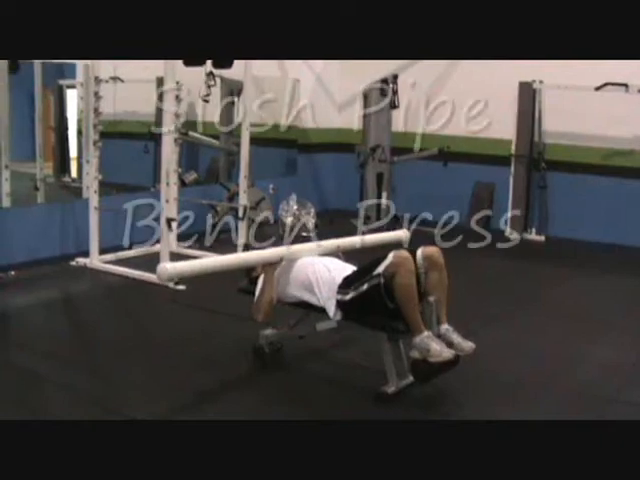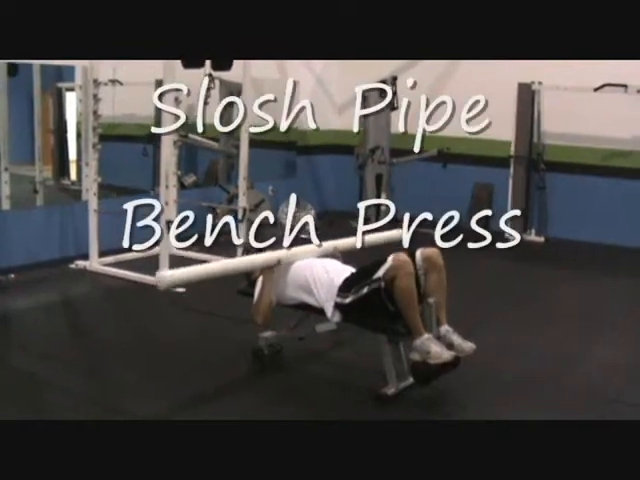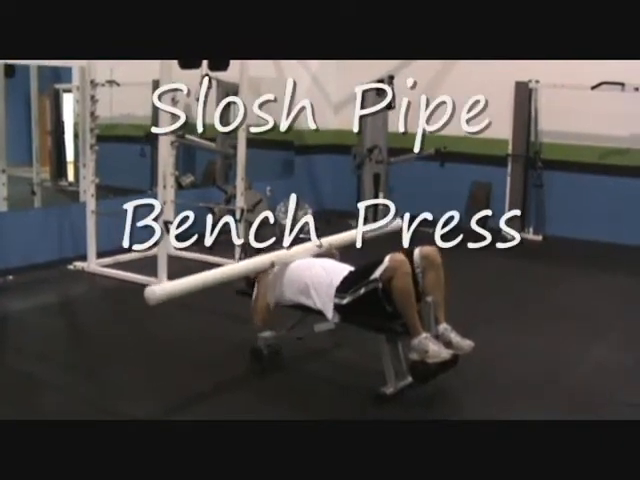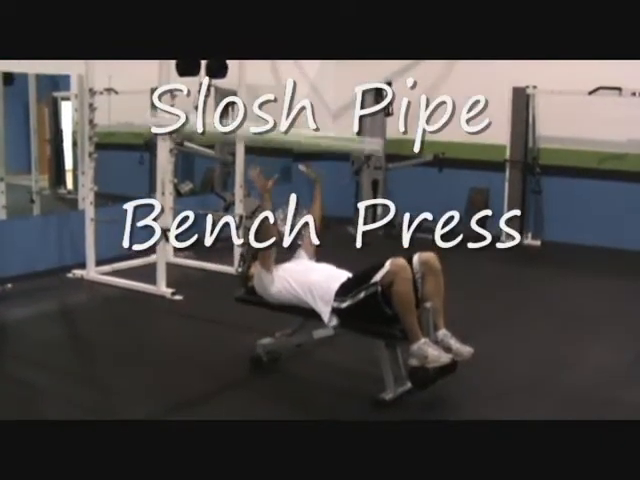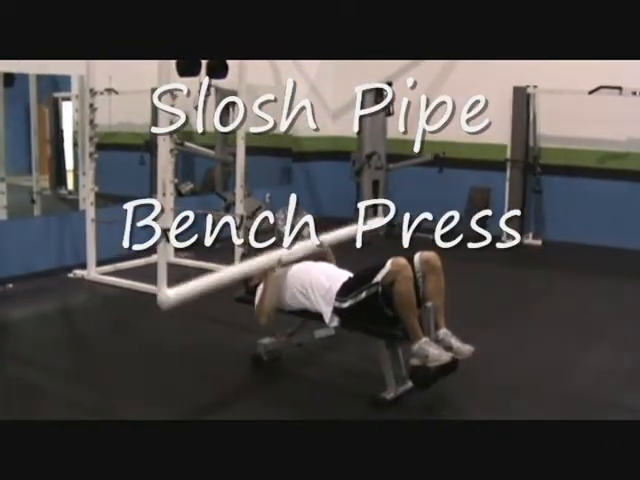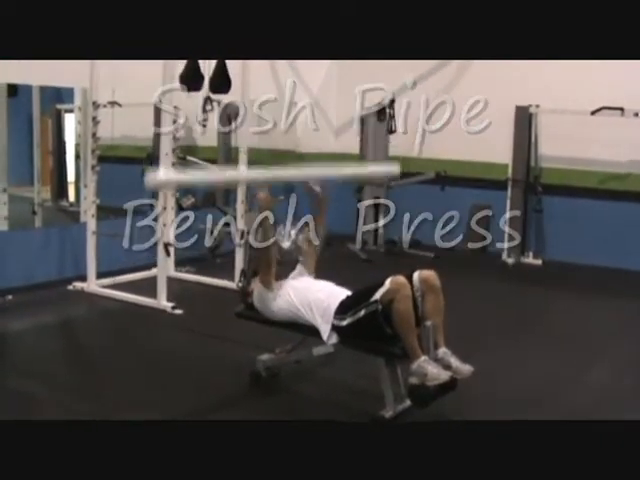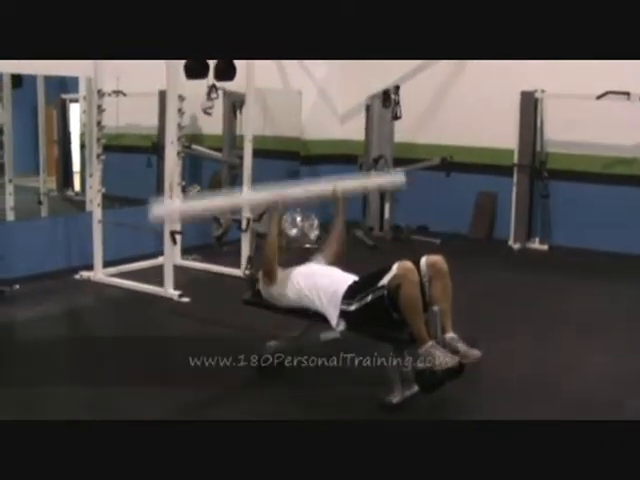
dt=0.7s
person 1, frame 1
left shoulder: (295, 262)
right shoulder: (270, 277)
right elbow: (261, 315)
right wrist: (269, 270)
left hip: (357, 284)
right hip: (344, 294)
left knee: (432, 255)
right knee: (400, 260)
left ankle: (443, 330)
right ankle: (421, 339)
person 1, frame 2
left shoulder: (291, 269)
right shoulder: (268, 281)
right elbow: (260, 328)
left wrist: (335, 256)
right wrist: (268, 272)
left hip: (355, 283)
right hip: (343, 296)
left knee: (430, 256)
right knee: (400, 263)
left ankle: (444, 333)
right ankle: (422, 340)
person 1, frame 3
left shoulder: (291, 266)
right shoulder: (268, 280)
right elbow: (260, 323)
left wrist: (334, 255)
right wrist: (263, 275)
left hip: (352, 281)
right hip: (341, 296)
left knee: (429, 254)
right knee: (397, 262)
left ankle: (442, 330)
right ankle: (419, 341)
person 1, frame 4
left shoulder: (296, 266)
right shoulder: (267, 283)
left elbow: (313, 226)
right elbow: (266, 242)
left wrist: (317, 184)
right wrist: (265, 196)
left hip: (353, 289)
right hip: (339, 300)
left knee: (428, 260)
right knee: (398, 267)
left ankle: (441, 335)
right ankle: (418, 347)
person 1, frame 5
left shoulder: (290, 273)
right shoulder: (265, 289)
right elbow: (263, 318)
left wrist: (326, 252)
right wrist: (269, 271)
left hip: (351, 284)
right hip: (341, 299)
left knee: (429, 259)
right knee: (398, 266)
left ankle: (441, 333)
right ankle: (419, 344)
person 1, frame 6
left shoulder: (292, 282)
right shoulder: (266, 300)
left elbow: (313, 245)
right elbow: (266, 258)
left wrist: (320, 203)
right wrist: (265, 212)
left hip: (352, 306)
right hip: (340, 318)
left knee: (428, 279)
right knee: (398, 285)
left ankle: (441, 354)
right ankle: (418, 365)
person 1, frame 7
left shoulder: (303, 271)
right shoulder: (274, 287)
left elbow: (334, 247)
right elbow: (269, 264)
left wrist: (340, 205)
right wrist: (275, 220)
left hip: (358, 289)
right hip: (347, 303)
left knee: (435, 263)
right knee: (405, 270)
left ankle: (449, 339)
right ankle: (426, 350)
